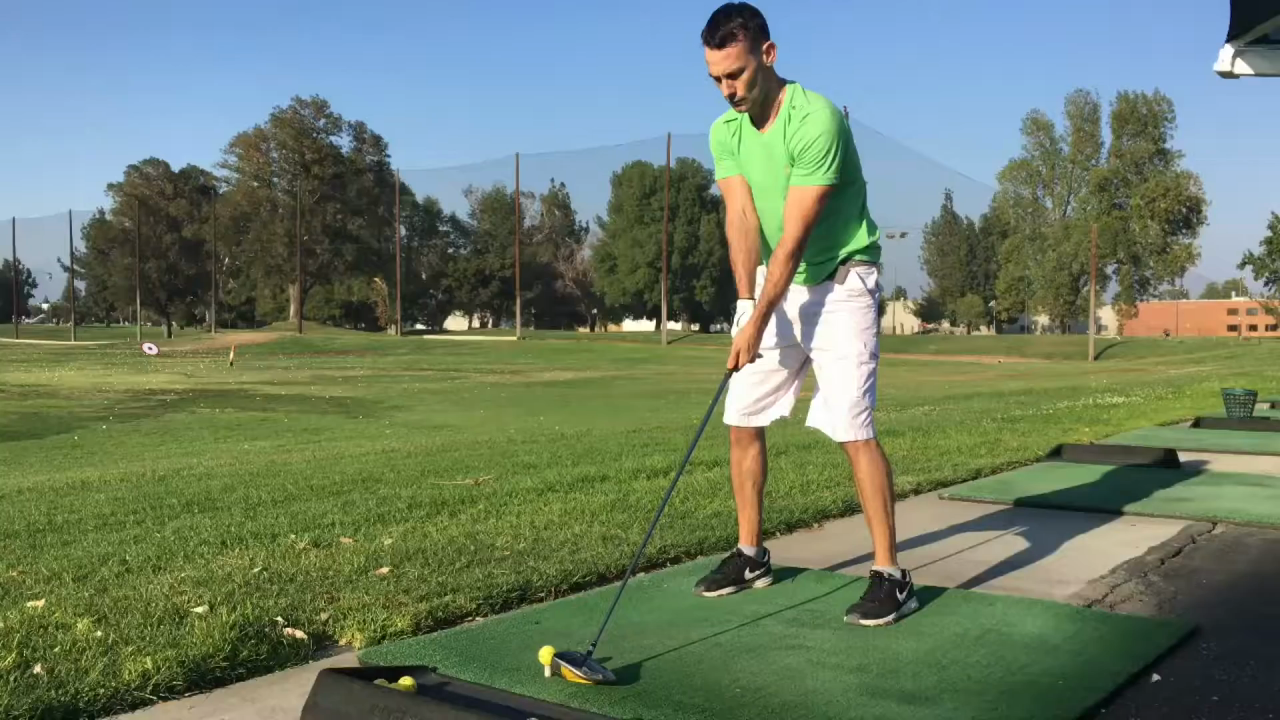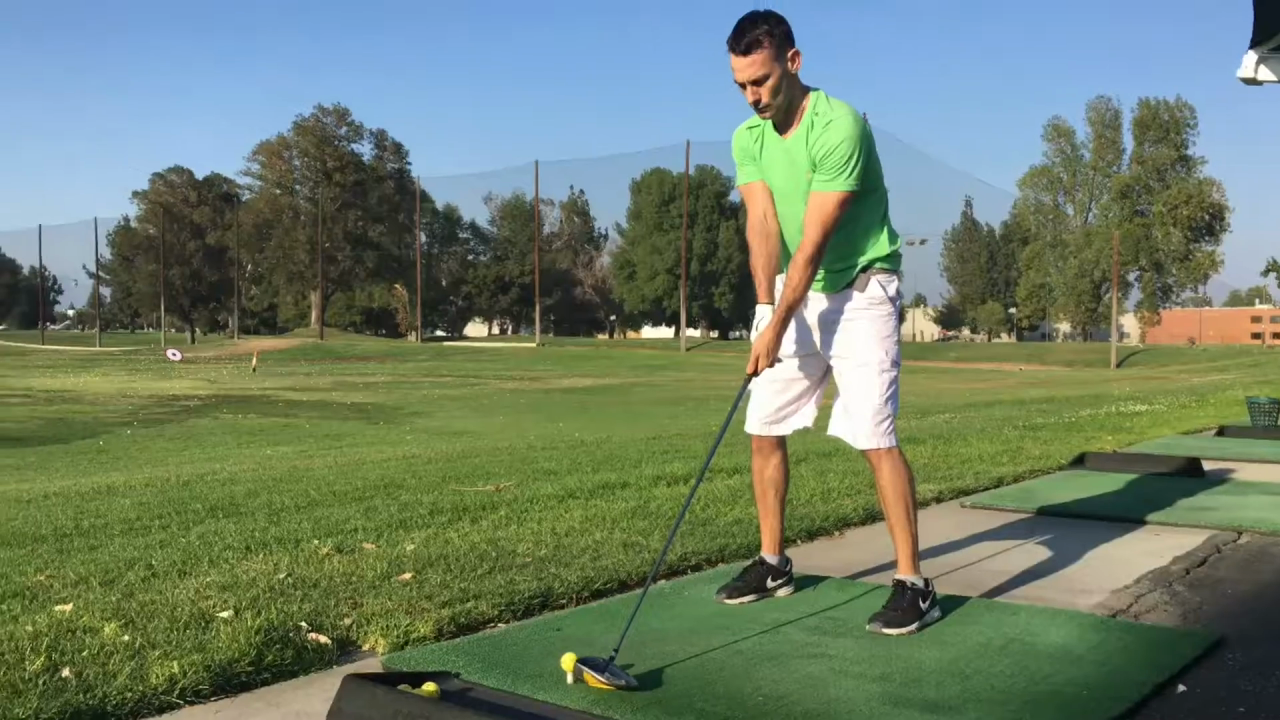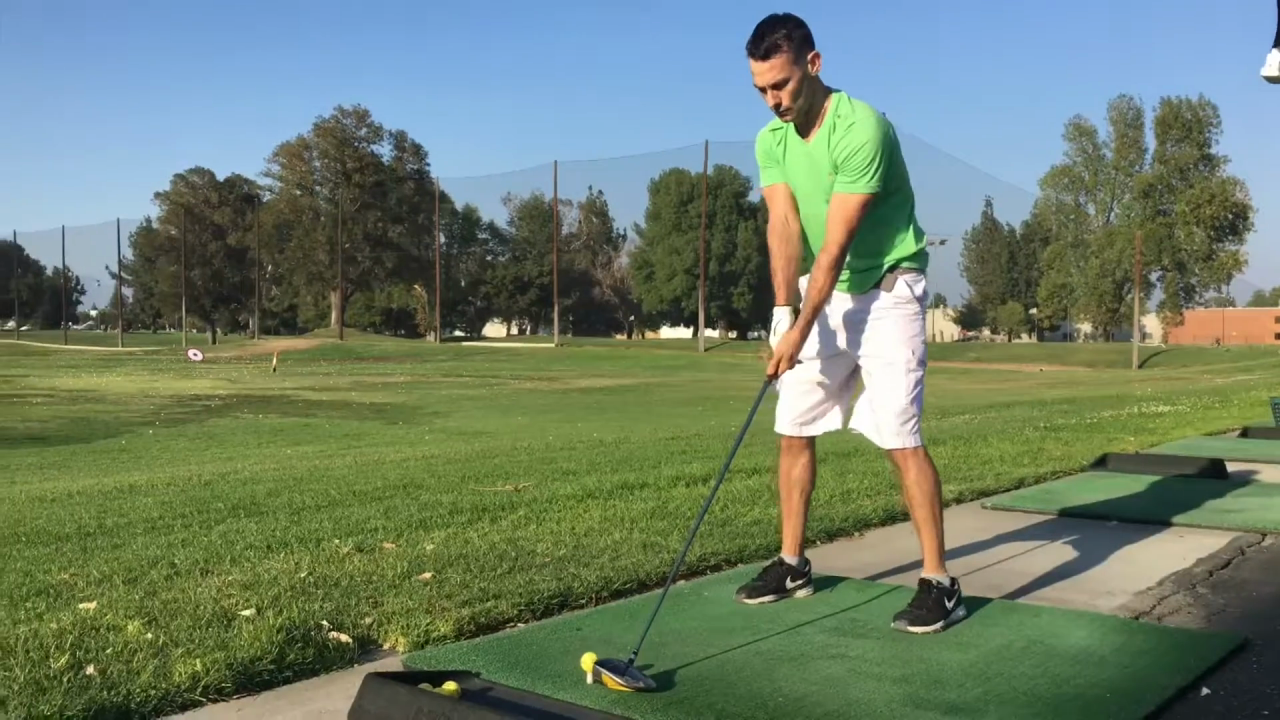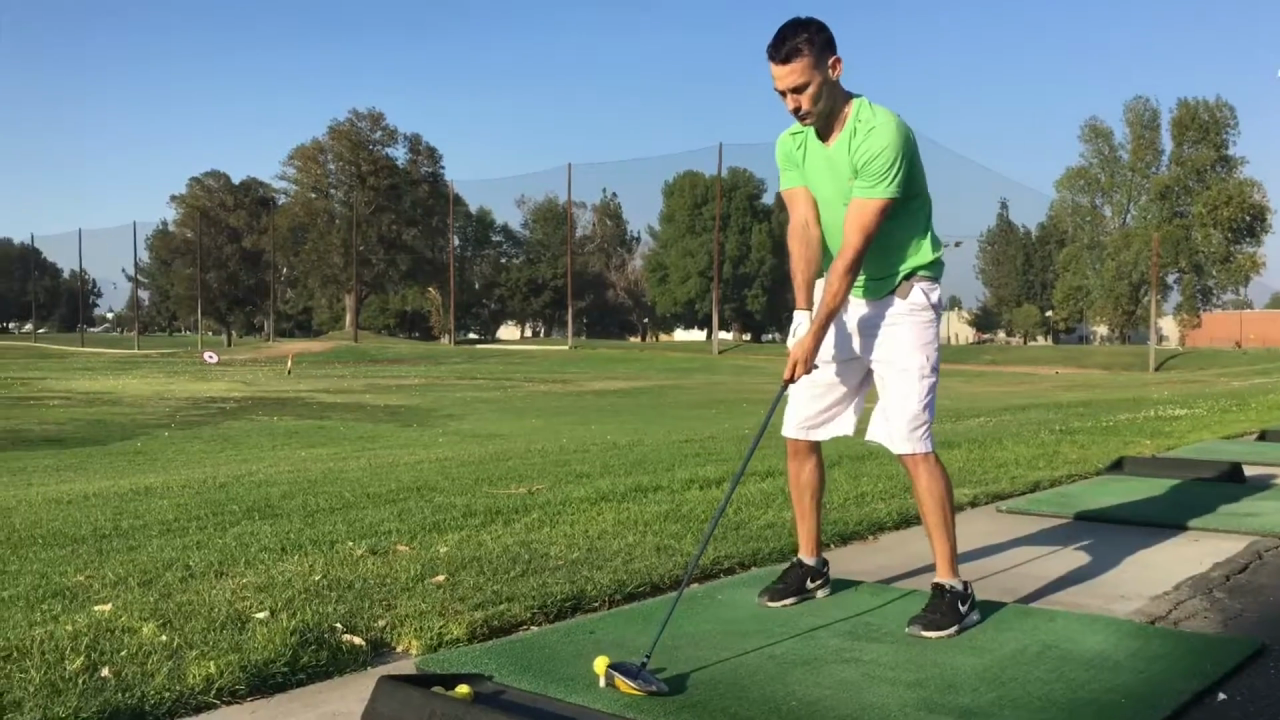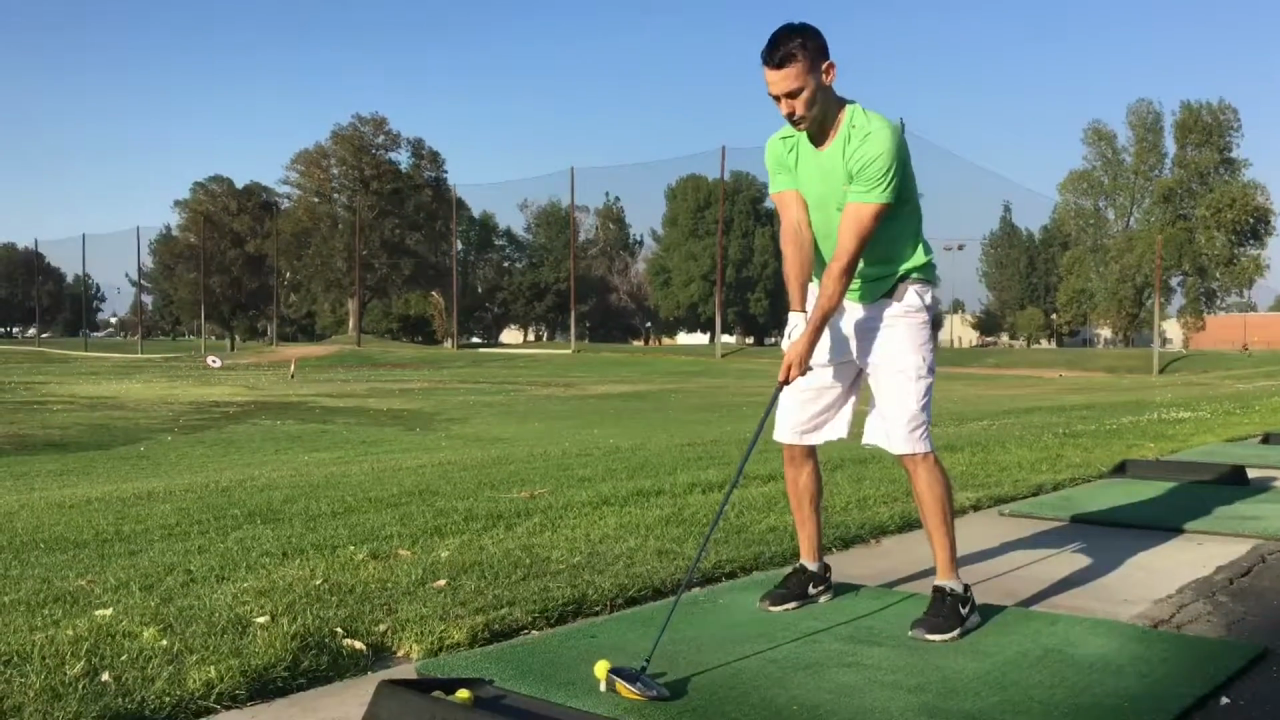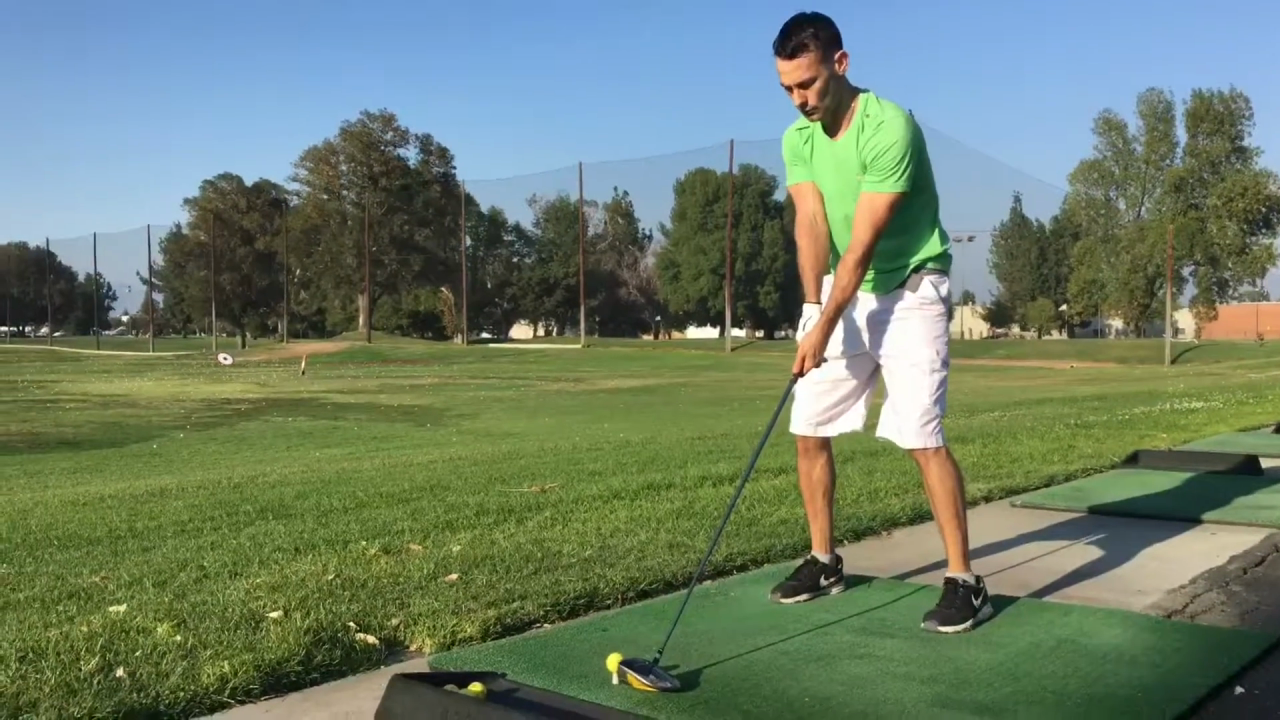
dt=0.3s
person 1, frame 1
left shoulder: (817, 119)
right shoulder: (725, 131)
left elbow: (794, 236)
right elbow: (742, 221)
left wrist: (757, 323)
right wrist: (745, 305)
left hip: (838, 285)
right hip: (773, 287)
left knee: (852, 428)
right knee: (742, 423)
left ankle: (890, 575)
right ankle: (751, 554)
person 1, frame 2
left shoulder: (840, 126)
right shoulder: (747, 137)
left elbow: (813, 242)
right elbow: (762, 225)
left wrist: (776, 329)
right wrist: (765, 310)
left hip: (859, 292)
right hip: (795, 294)
left knee: (874, 435)
right knee: (764, 431)
left ankle: (912, 584)
right ankle: (773, 562)
person 1, frame 3
left shoulder: (862, 128)
right shoulder: (770, 141)
left elbow: (835, 245)
right elbow: (783, 228)
left wrist: (800, 331)
right wrist: (782, 313)
left hip: (889, 292)
right hip: (823, 295)
left knee: (899, 436)
right knee: (793, 431)
left ankle: (938, 582)
right ankle: (792, 565)
person 1, frame 4
left shoulder: (883, 133)
right shoulder: (791, 144)
left elbow: (853, 250)
right elbow: (803, 230)
left wrist: (813, 335)
right wrist: (801, 317)
left hip: (901, 299)
right hip: (837, 299)
left knee: (911, 441)
right knee: (799, 435)
left ankle: (951, 587)
right ankle: (810, 564)
person 1, frame 5
left shoulder: (875, 139)
right shoulder: (780, 147)
left elbow: (847, 253)
right elbow: (795, 233)
left wrist: (808, 336)
right wrist: (796, 318)
left hip: (893, 301)
right hip: (827, 301)
left knee: (910, 442)
right knee: (794, 440)
left ankle: (951, 589)
right ankle: (812, 568)
person 1, frame 6
left shoulder: (890, 128)
right shoulder: (796, 138)
left elbow: (862, 244)
right elbow: (810, 224)
left wrist: (823, 329)
right wrist: (812, 310)
left hip: (908, 293)
right hip: (842, 294)
left knee: (922, 436)
right knee: (809, 432)
left ankle: (964, 581)
right ankle: (824, 561)
